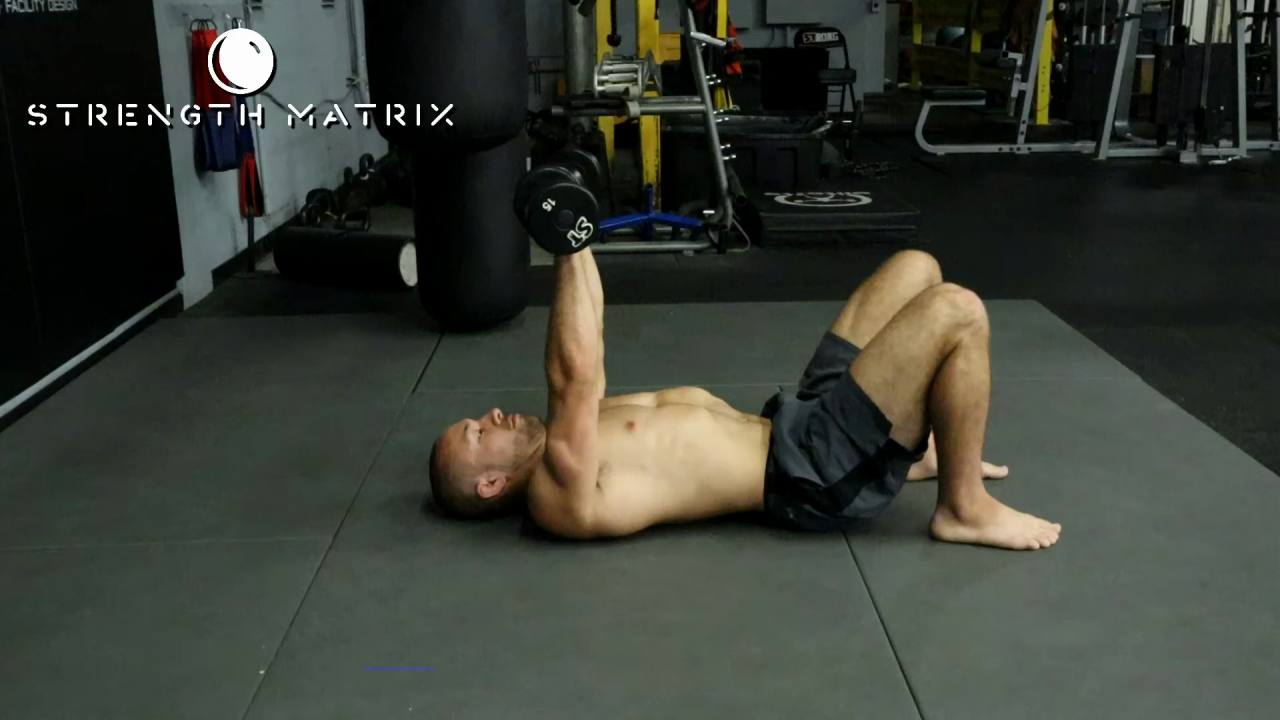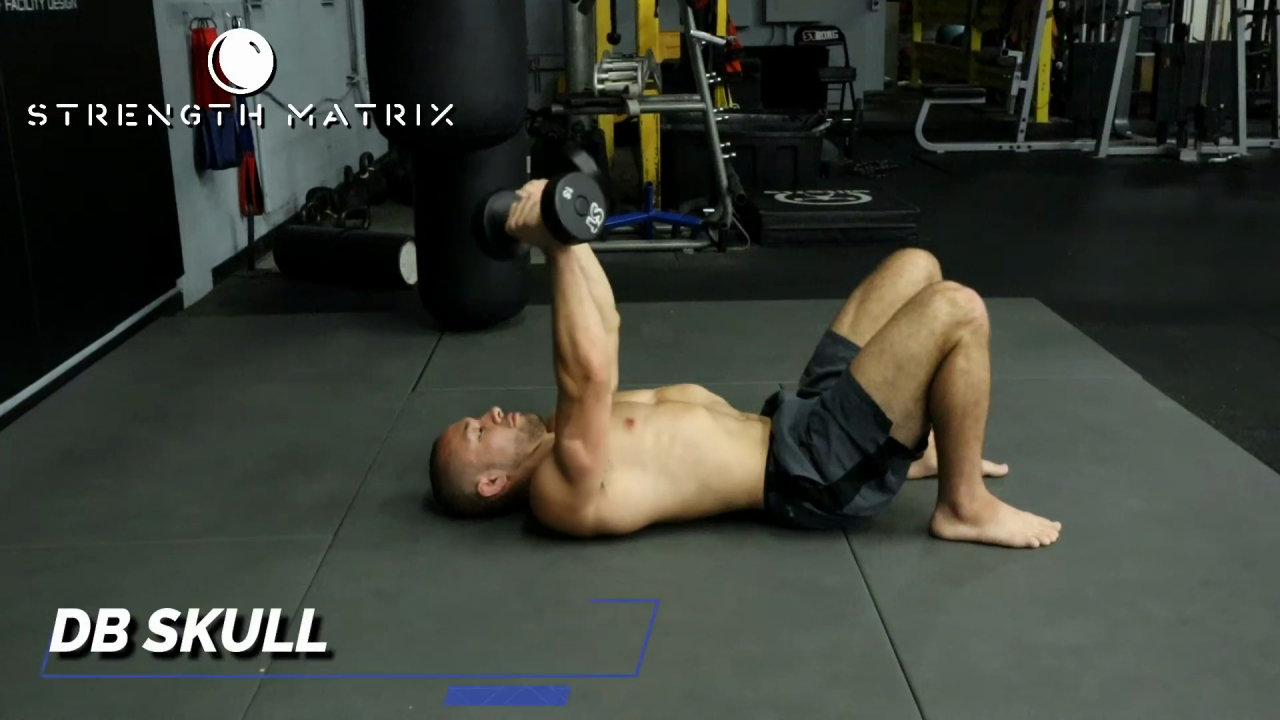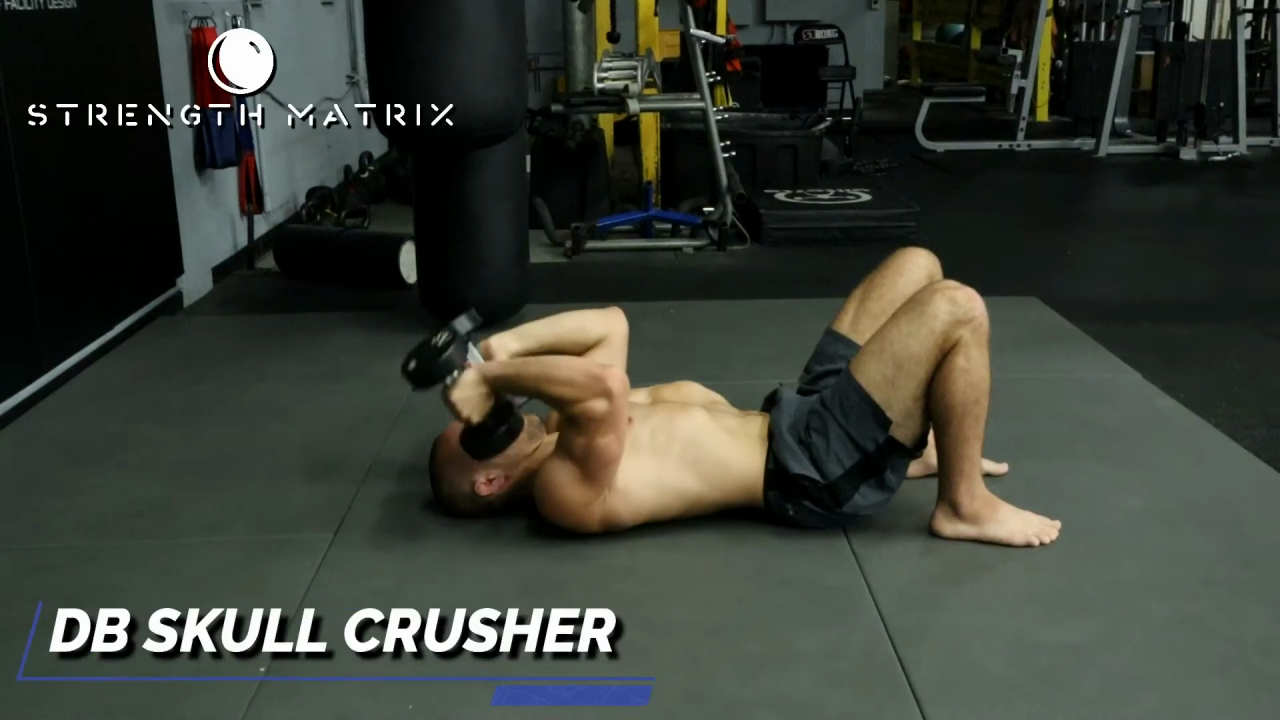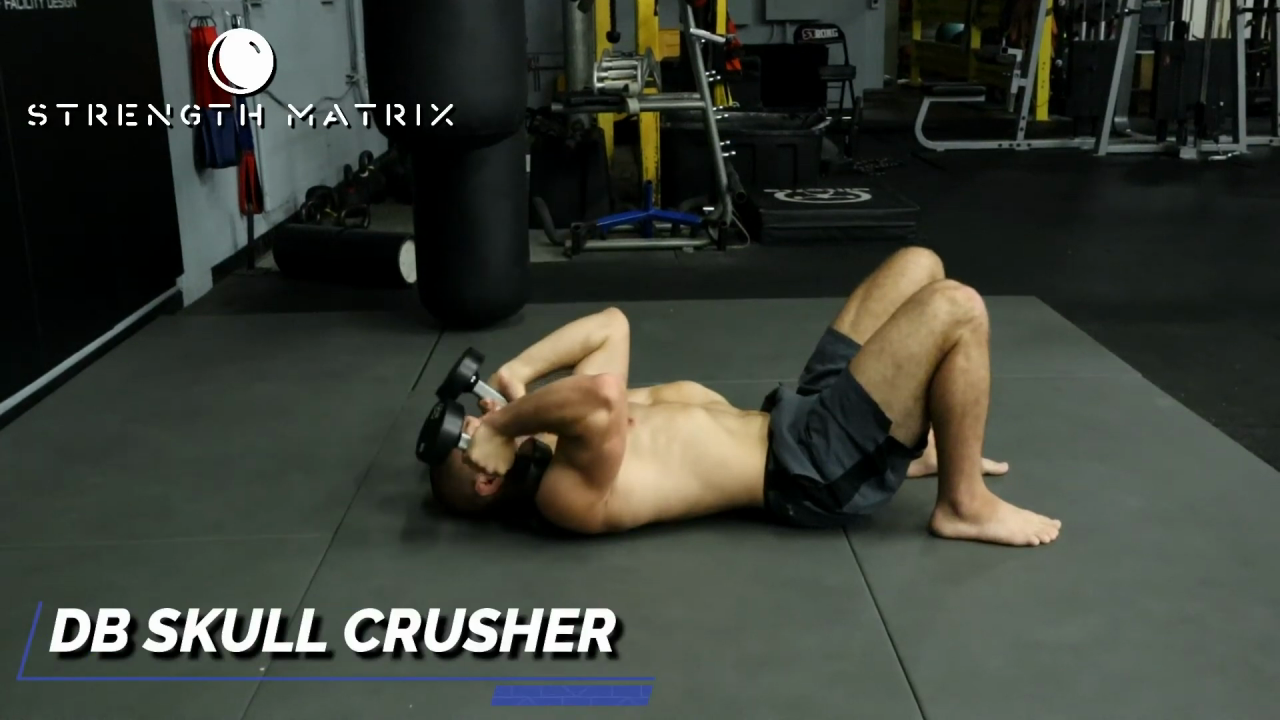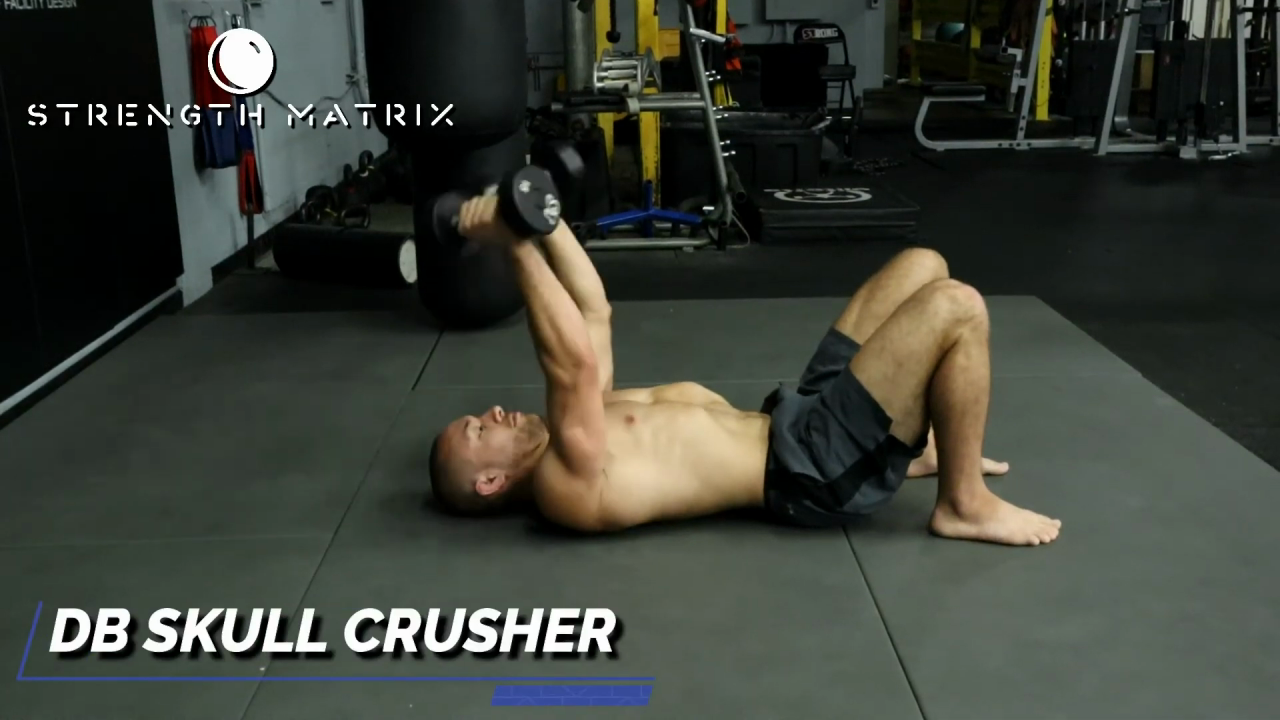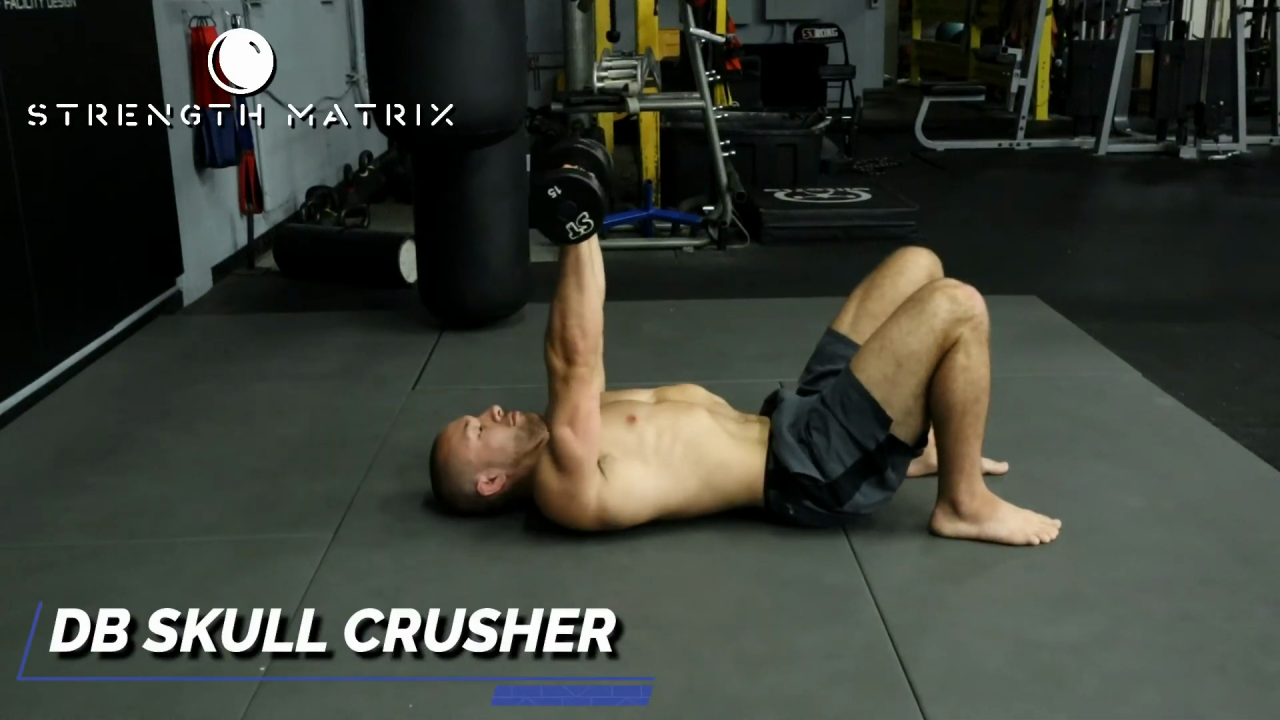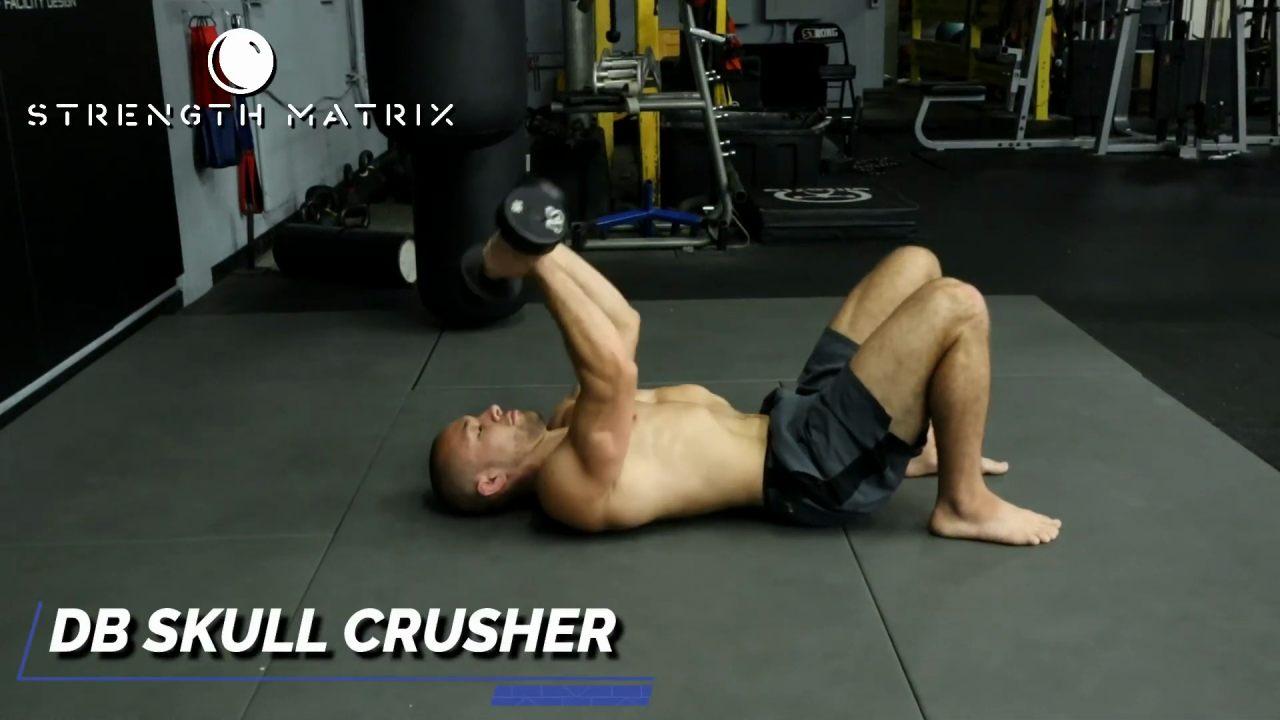
dt=0.7s
person 1, frame 1
left shoulder: (563, 443)
right shoulder: (560, 497)
left elbow: (583, 371)
right elbow: (577, 377)
left wrist: (575, 244)
right wrist: (568, 250)
left hip: (796, 425)
right hip: (819, 472)
left knee: (915, 268)
right knee: (956, 311)
left ankle: (919, 452)
right ankle: (965, 509)
person 1, frame 2
left shoulder: (557, 441)
right shoulder: (561, 494)
left elbow: (600, 334)
right elbow: (590, 375)
left wrist: (562, 235)
right wrist: (557, 248)
left hip: (796, 420)
right hip: (819, 469)
left knee: (916, 266)
right knee: (956, 309)
left ankle: (919, 447)
right ankle: (964, 507)
person 1, frame 3
left shoulder: (560, 436)
right shoulder: (567, 490)
left elbow: (611, 325)
right elbow: (606, 384)
left wrist: (506, 342)
right wrist: (492, 376)
left hip: (799, 419)
right hip: (818, 468)
left knee: (916, 264)
right knee: (957, 308)
left ankle: (919, 446)
right ankle: (964, 505)
person 1, frame 4
left shoulder: (560, 440)
right shoulder: (569, 494)
left elbow: (612, 325)
right elbow: (602, 394)
left wrist: (518, 369)
right wrist: (506, 422)
left hip: (799, 415)
right hip: (819, 469)
left knee: (919, 264)
right knee: (956, 308)
left ankle: (921, 446)
right ankle: (966, 506)
person 1, frame 5
left shoulder: (570, 441)
right shoulder: (564, 488)
left elbow: (594, 320)
right elbow: (575, 365)
right wrist: (518, 245)
left hip: (795, 420)
right hip: (815, 470)
left knee: (922, 268)
right knee: (957, 306)
left ankle: (922, 446)
right ankle: (965, 506)
person 1, frame 6
left shoulder: (562, 441)
right shoulder: (565, 488)
left elbow: (576, 362)
right elbow: (575, 366)
right wrist: (577, 232)
left hip: (795, 421)
right hip: (817, 471)
left knee: (918, 266)
right knee: (956, 306)
left ankle: (919, 449)
right ankle: (965, 506)
person 1, frame 7
left shoulder: (568, 428)
right shoulder: (572, 486)
left elbow: (623, 323)
right elbow: (614, 371)
left wrist: (543, 252)
right wrist: (540, 265)
left hip: (796, 420)
right hip: (816, 466)
left knee: (915, 265)
right knee: (957, 306)
left ankle: (917, 447)
right ankle: (966, 506)
